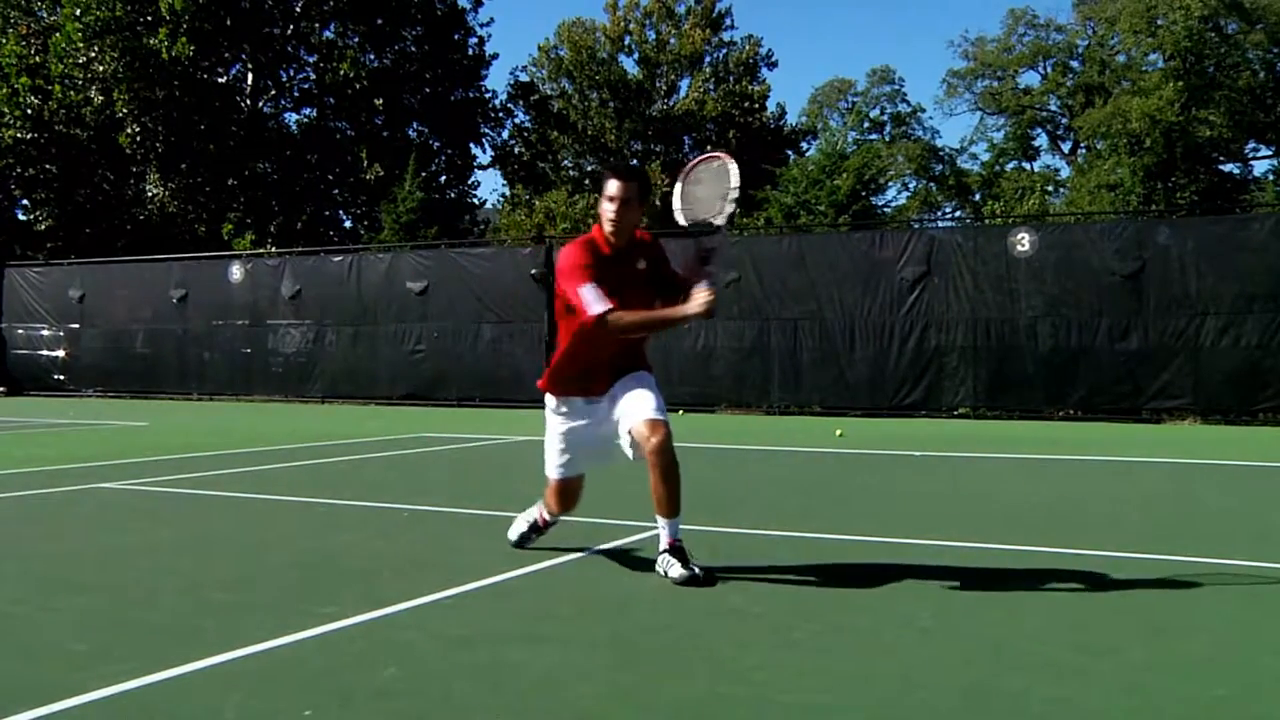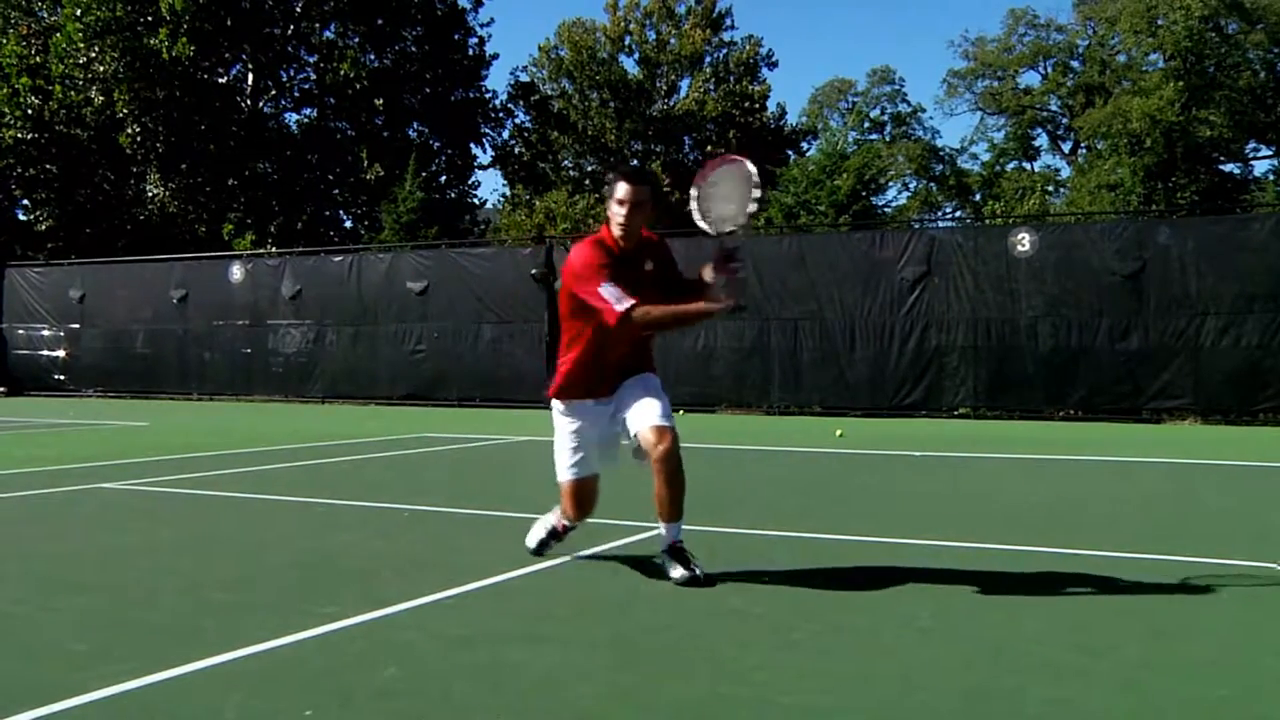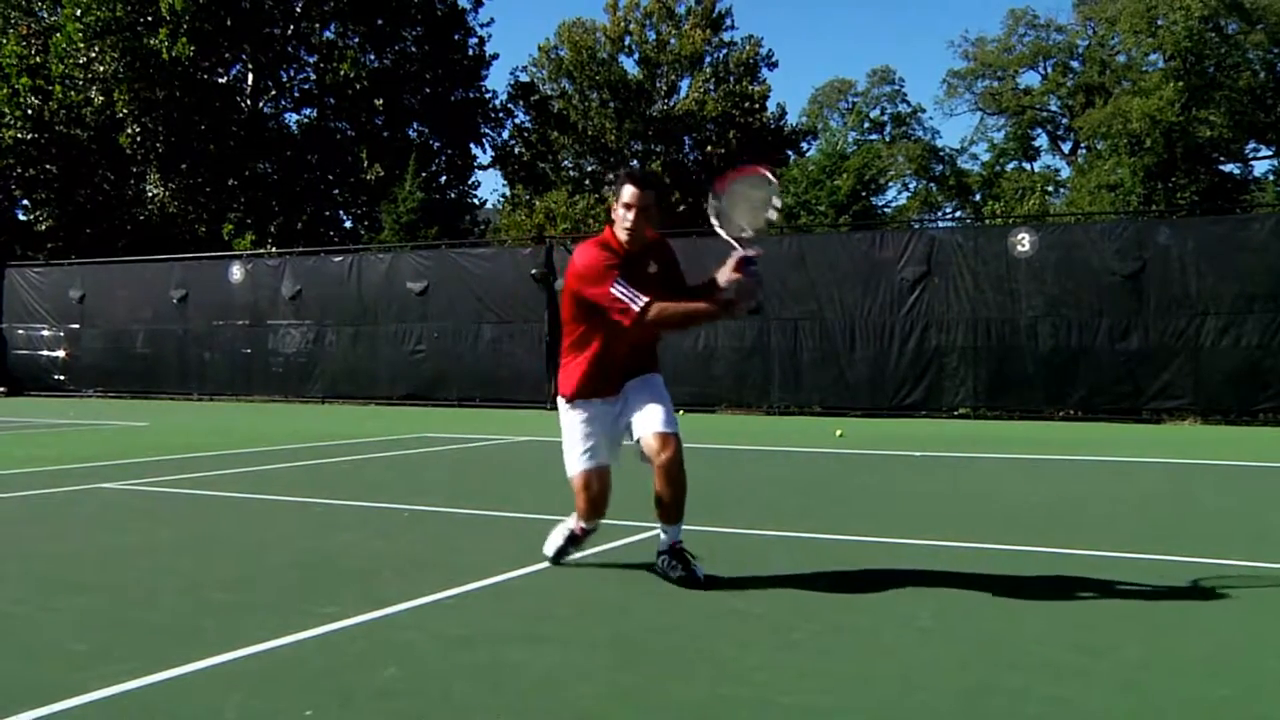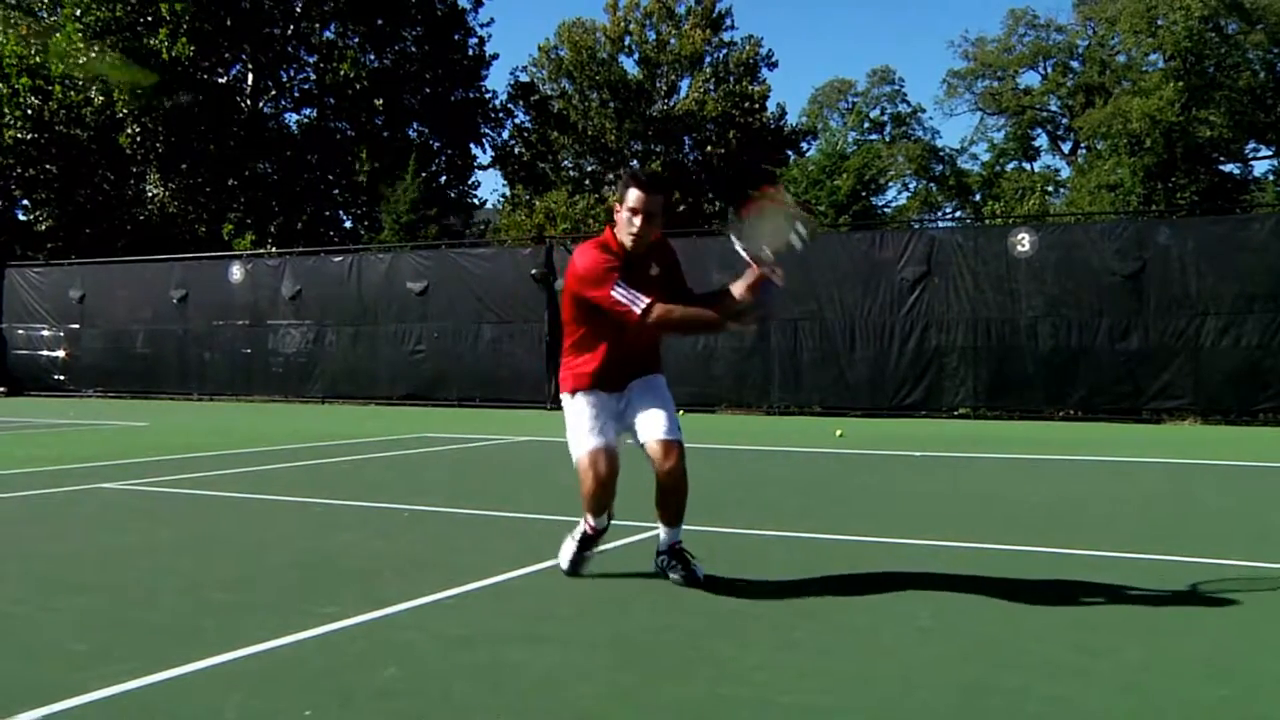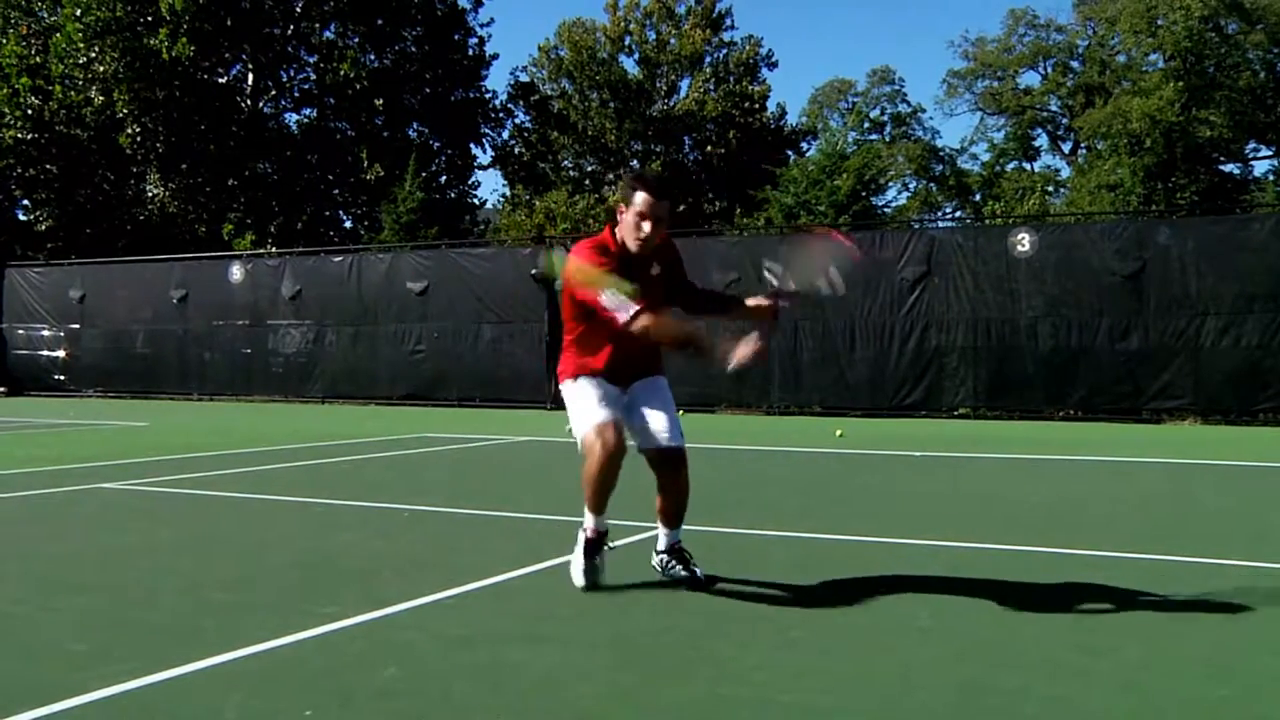
dt=0.1s
person 1, frame 1
left shoulder: (650, 248)
right shoulder: (577, 255)
left elbow: (674, 298)
right elbow: (607, 323)
left wrist: (692, 283)
right wrist: (685, 311)
left hip: (628, 375)
right hip: (573, 388)
left knee: (657, 437)
right knee: (562, 502)
left ankle: (669, 546)
right ankle: (545, 513)
person 1, frame 2
left shoulder: (655, 249)
right shoulder: (585, 257)
left elbow: (677, 299)
right elbow: (635, 318)
left wrist: (707, 278)
right wrist: (710, 308)
left hip: (632, 376)
right hip: (577, 387)
left knee: (663, 443)
right knee: (579, 506)
left ankle: (671, 544)
right ankle: (563, 519)
person 1, frame 3
left shoulder: (658, 250)
right shoulder: (591, 259)
left elbow: (685, 300)
right elbow: (652, 316)
left wrist: (721, 280)
right wrist: (725, 305)
left hip: (637, 377)
right hip: (586, 387)
left knee: (666, 451)
right knee: (593, 502)
left ankle: (671, 547)
right ankle: (582, 523)
person 1, frame 4
left shoulder: (660, 252)
right shoulder: (592, 260)
left elbow: (683, 300)
right elbow: (655, 316)
left wrist: (732, 293)
right wrist: (728, 315)
left hip: (640, 376)
right hip: (589, 382)
left knee: (669, 456)
right knee: (599, 471)
left ankle: (669, 547)
right ankle: (592, 526)
person 1, frame 5
left shoulder: (663, 252)
right shoulder: (588, 259)
left elbow: (690, 298)
right elbow: (642, 325)
left wrist: (743, 305)
right wrist: (722, 352)
left hip: (643, 376)
right hip: (588, 373)
left knee: (673, 462)
right knee: (606, 442)
left ankle: (668, 547)
right ankle: (594, 530)
